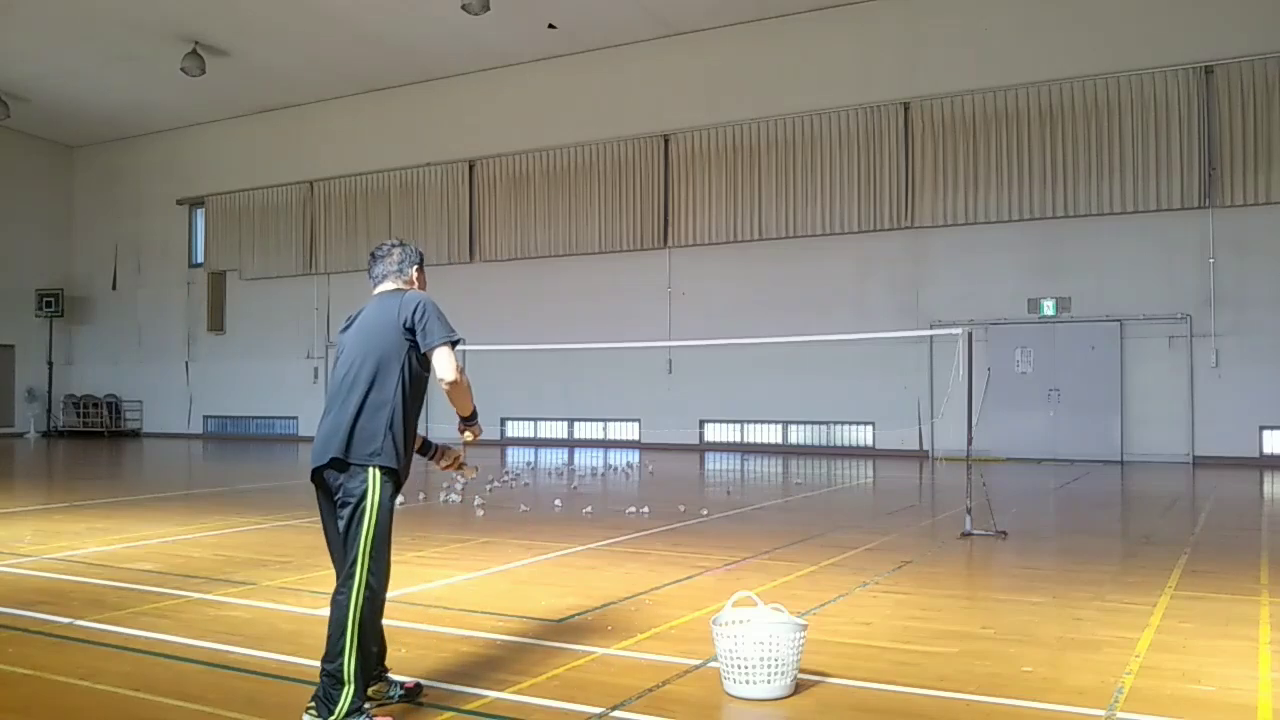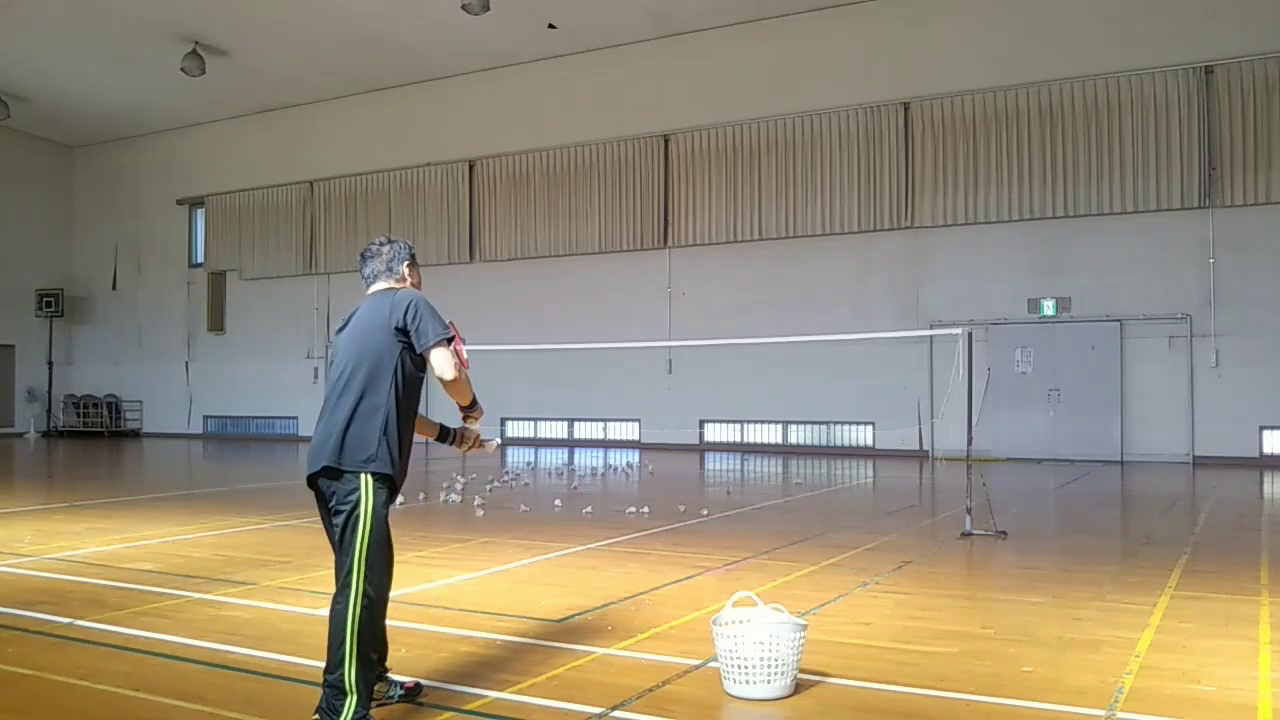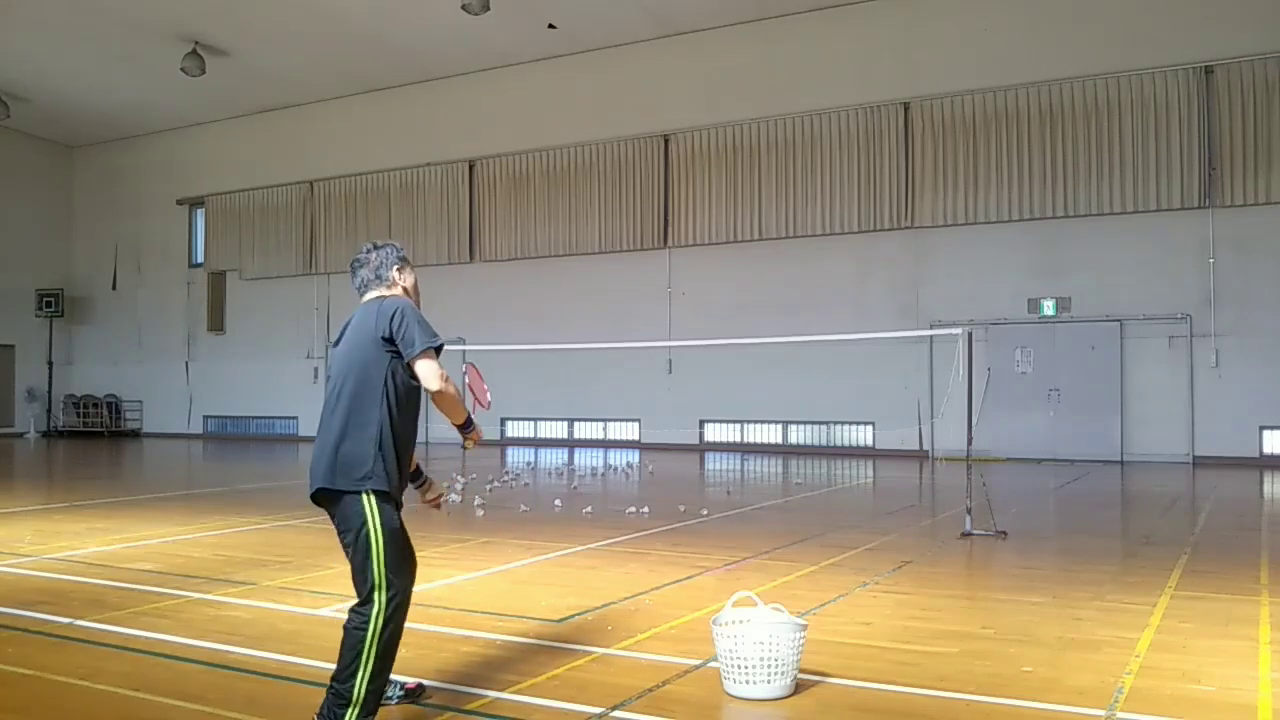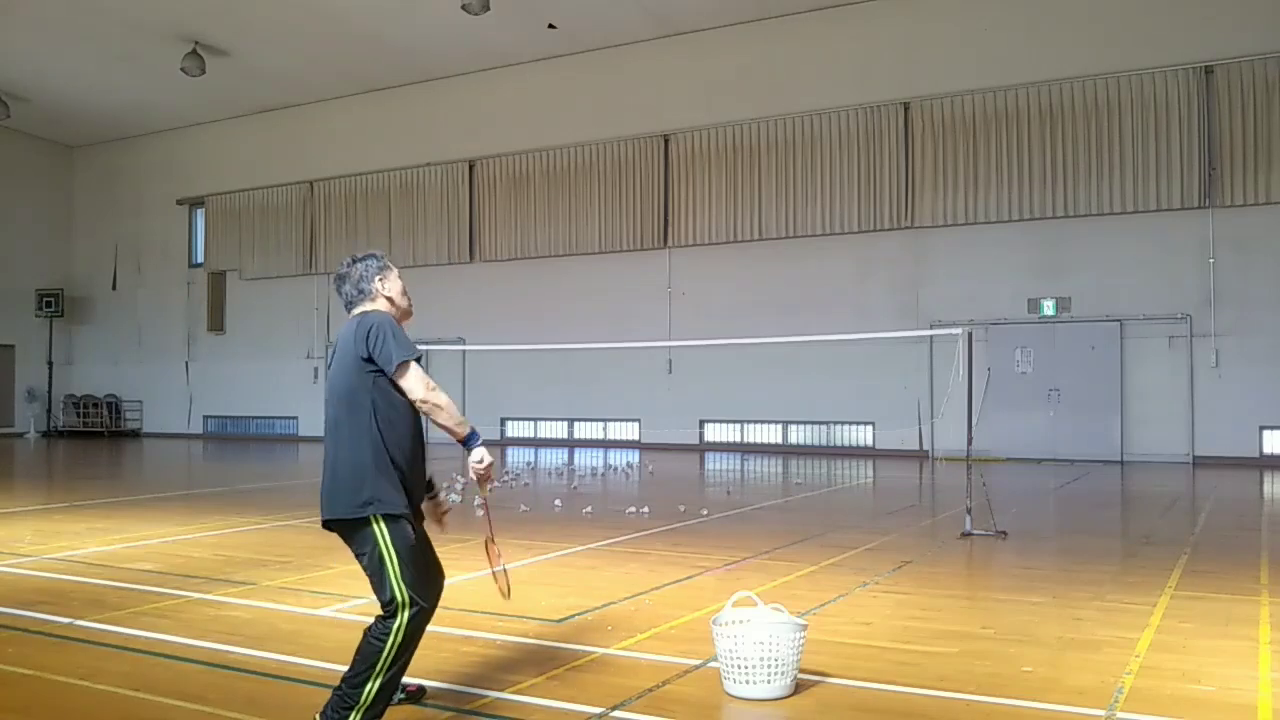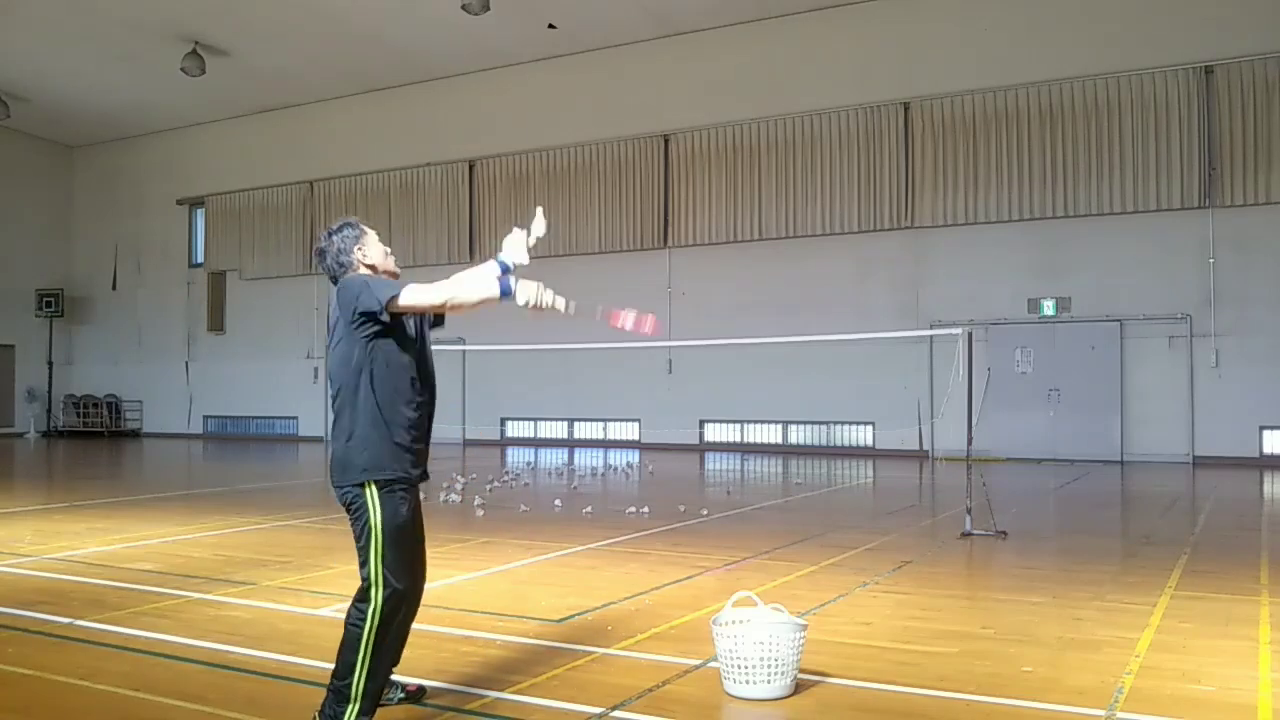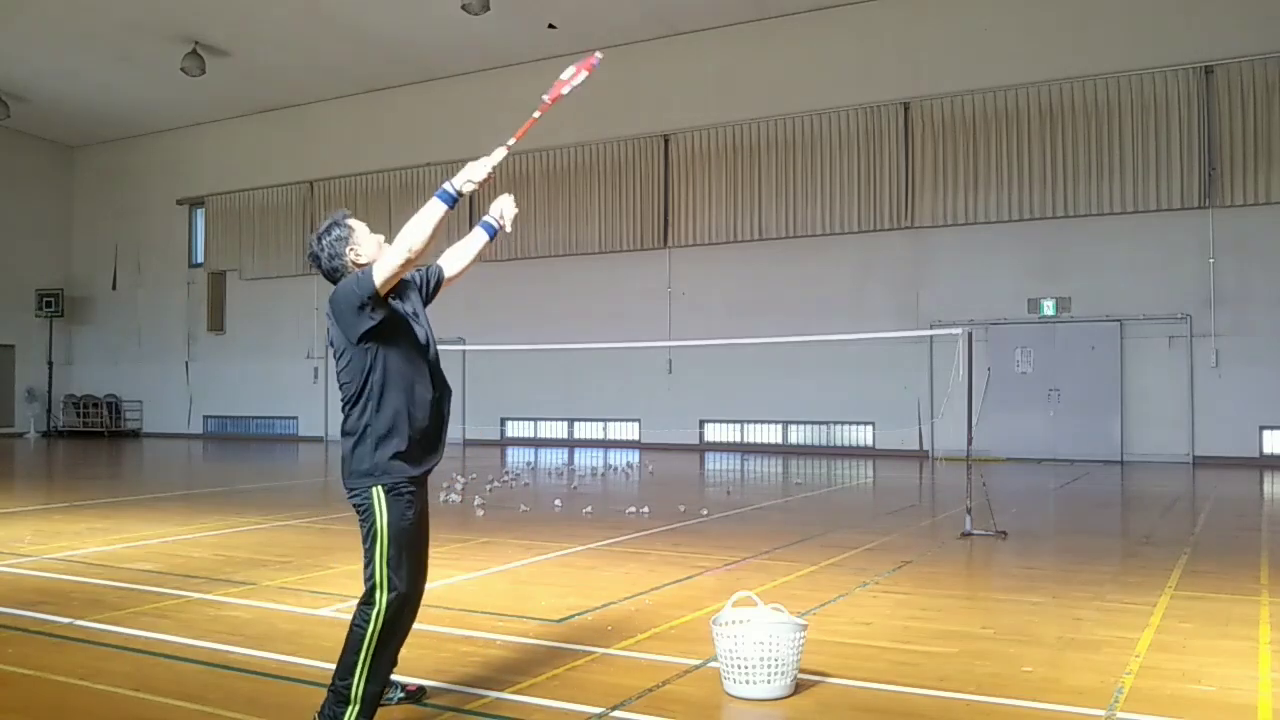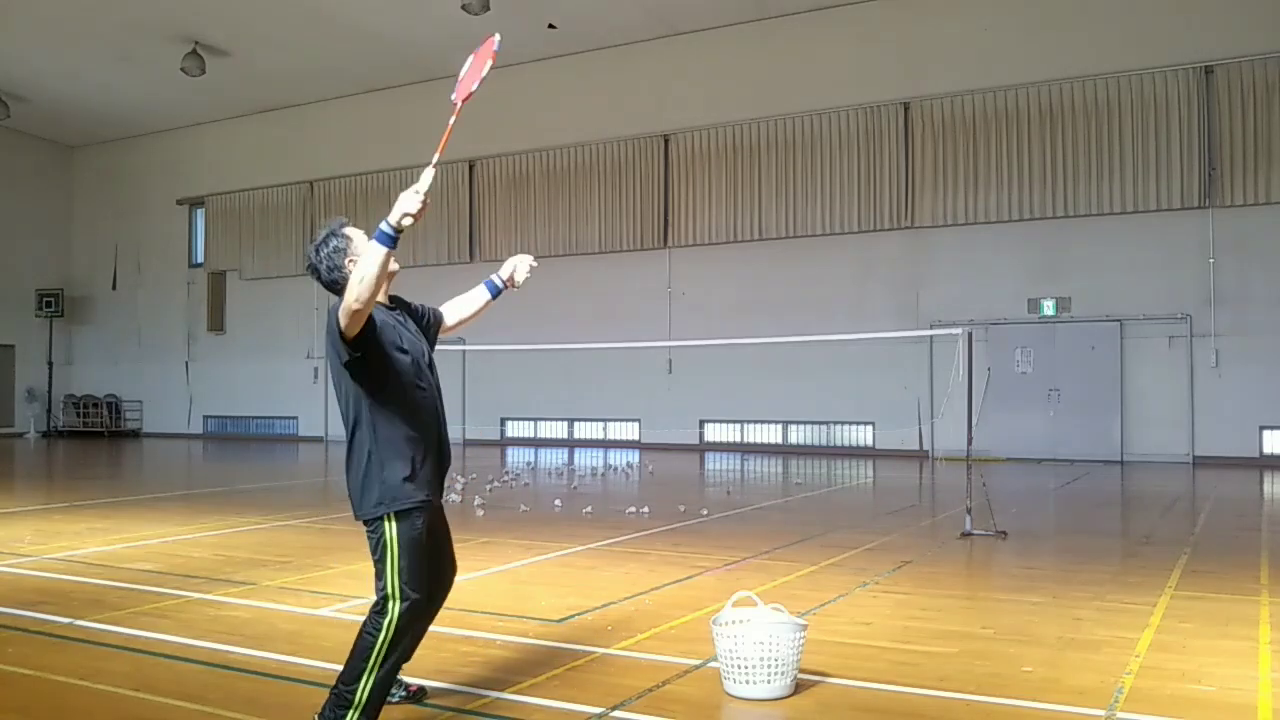
dt=0.2s
person 1, frame 1
left shoulder: (357, 321)
right shoulder: (416, 304)
right elbow: (449, 374)
left wrist: (429, 448)
right wrist: (469, 422)
left hip: (333, 459)
right hip: (363, 462)
left knee: (361, 576)
right knee: (361, 579)
left ankle: (370, 679)
person 1, frame 2
left shoulder: (355, 321)
right shoulder: (409, 302)
right elbow: (448, 371)
left wrist: (449, 433)
right wrist: (471, 406)
left hip: (336, 463)
right hip: (359, 465)
left knee: (373, 575)
right knee: (362, 583)
left ankle: (372, 679)
person 1, frame 3
left shoulder: (359, 326)
right shoulder: (396, 310)
right elbow: (434, 383)
left wrist: (415, 475)
right wrist: (467, 423)
left hip: (349, 475)
right hip: (358, 478)
left knee: (396, 577)
right knee: (385, 592)
left ankle: (375, 681)
person 1, frame 4
left shoulder: (367, 340)
right shoulder: (371, 326)
right elbow: (423, 395)
left wrist: (427, 489)
right wrist: (474, 442)
left hip: (386, 496)
right hip: (369, 500)
left knee: (424, 585)
right knee: (405, 605)
person 1, frame 5
left shoulder: (393, 305)
right shoulder: (357, 292)
left elbow: (445, 299)
right elbow: (428, 296)
left wrist: (504, 267)
right wrist: (508, 284)
left hip: (396, 470)
right hip: (374, 472)
left knee: (406, 586)
right knee: (385, 590)
person 1, frame 6
left shoulder: (401, 292)
right shoulder: (354, 295)
left elbow: (445, 265)
right elbow: (402, 256)
left wrist: (491, 225)
right wrist: (452, 190)
left hip: (408, 469)
right hip: (381, 472)
left knee: (407, 585)
right knee: (389, 591)
person 1, frame 7
left shoulder: (401, 312)
right shoulder: (360, 321)
left elbow: (447, 317)
right elbow: (354, 306)
left wrist: (499, 280)
right wrist: (390, 230)
left hip: (423, 481)
right hip: (390, 487)
left knee: (437, 579)
right knee: (401, 600)
